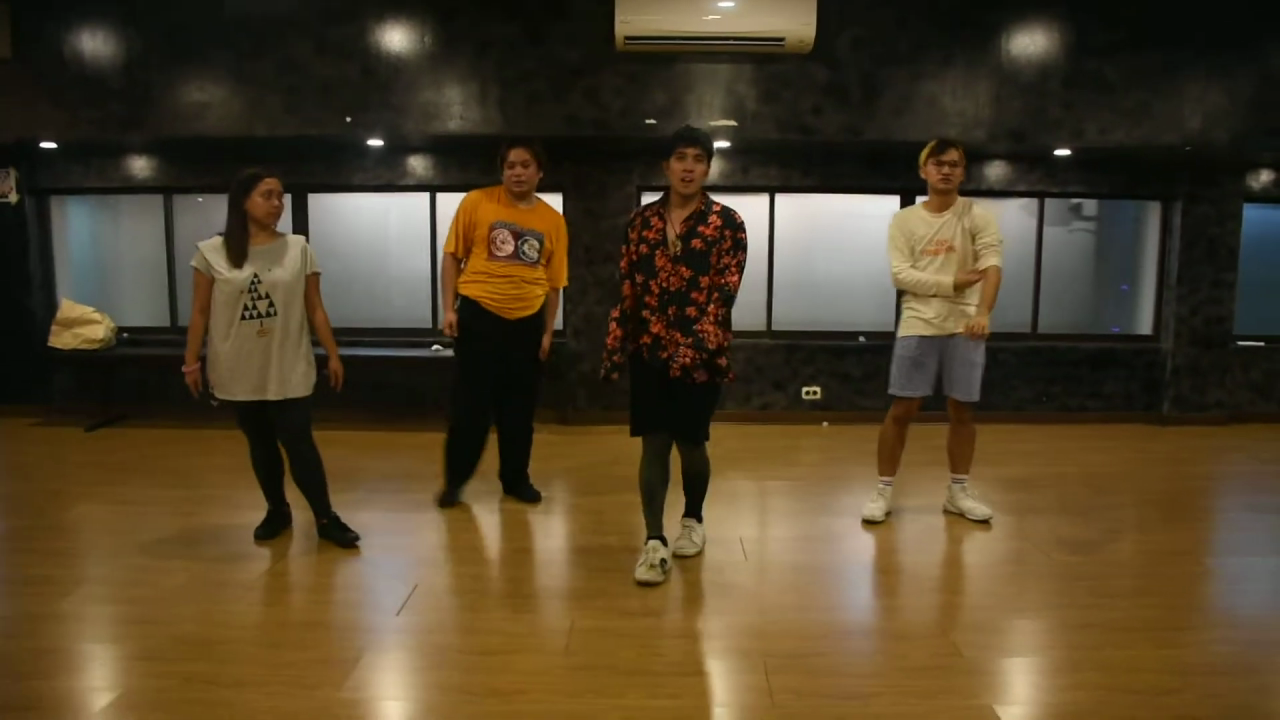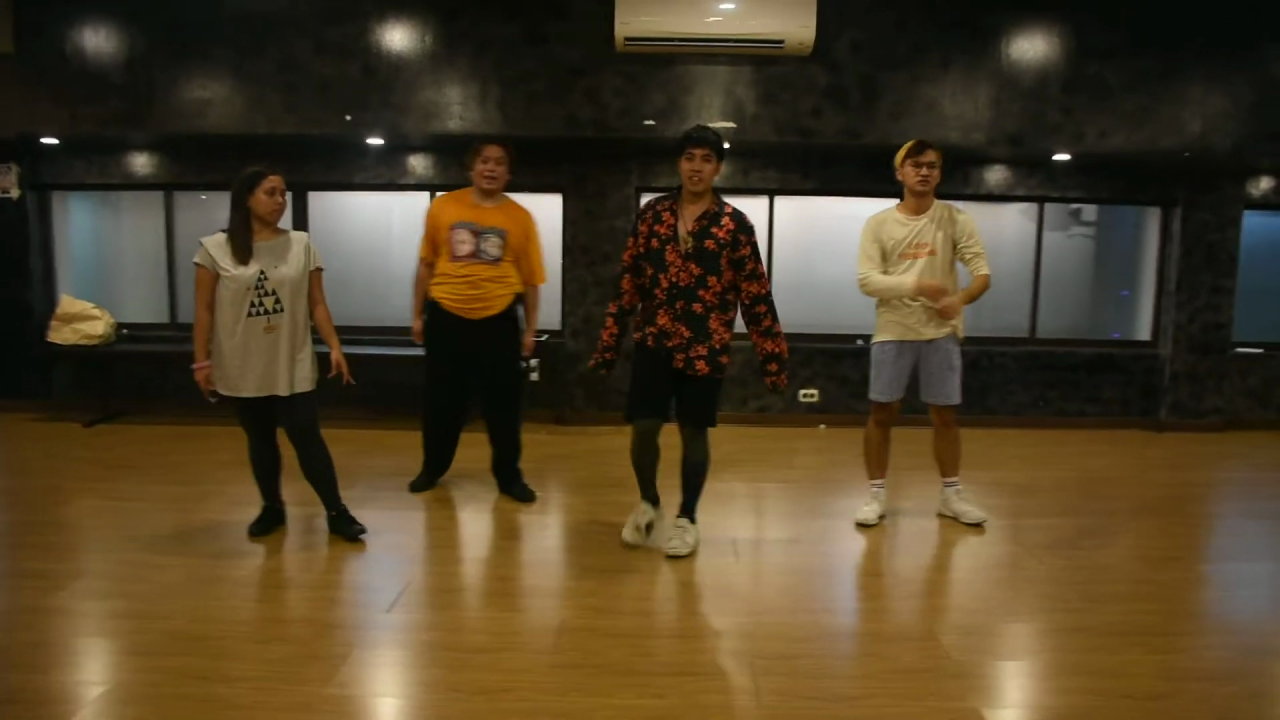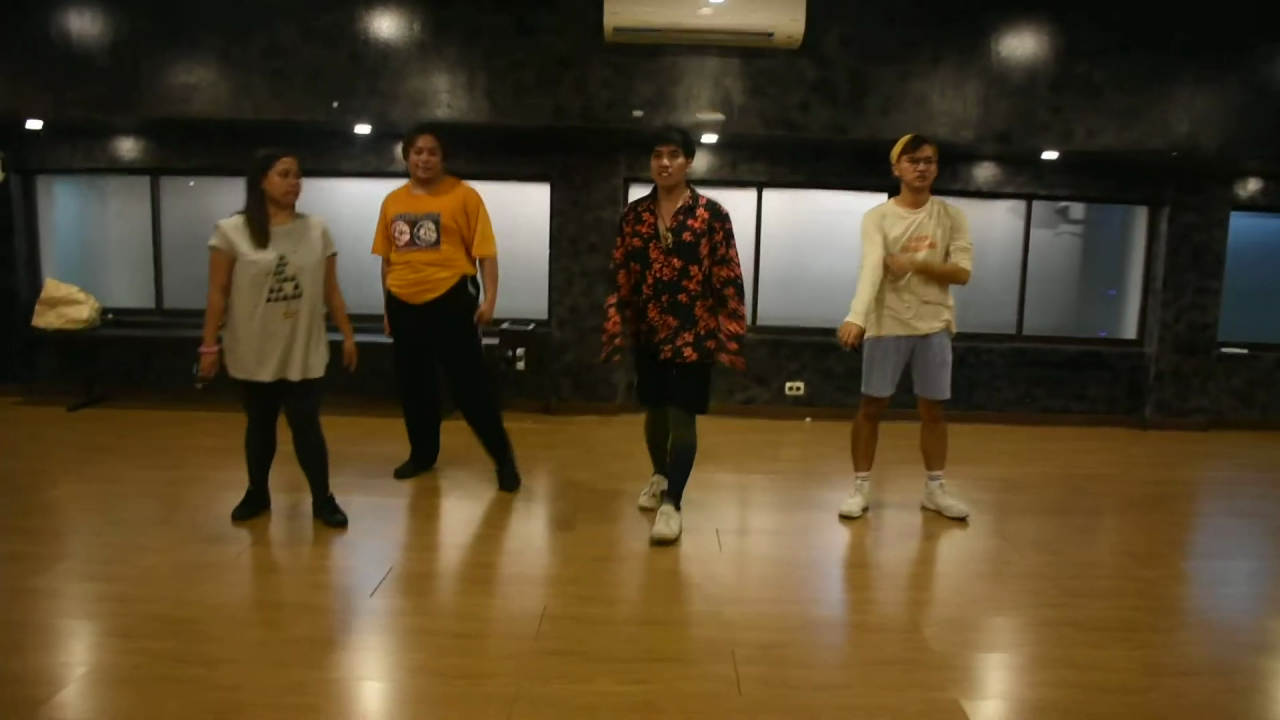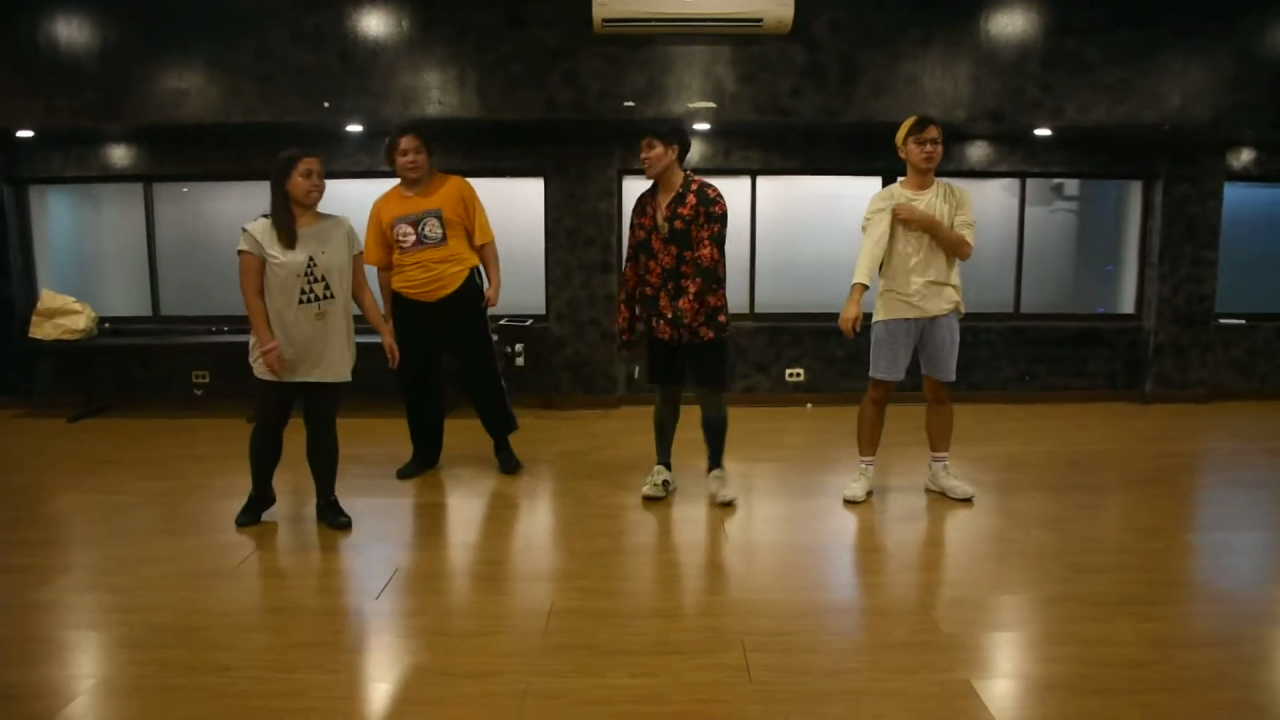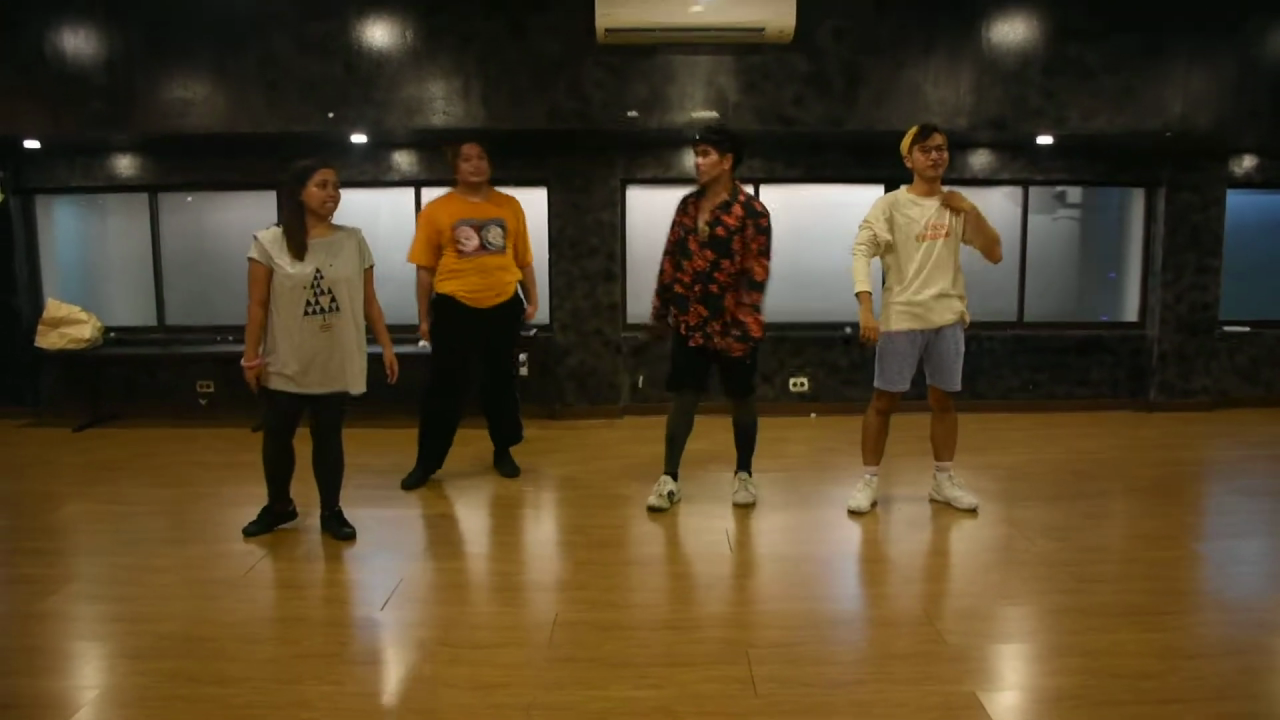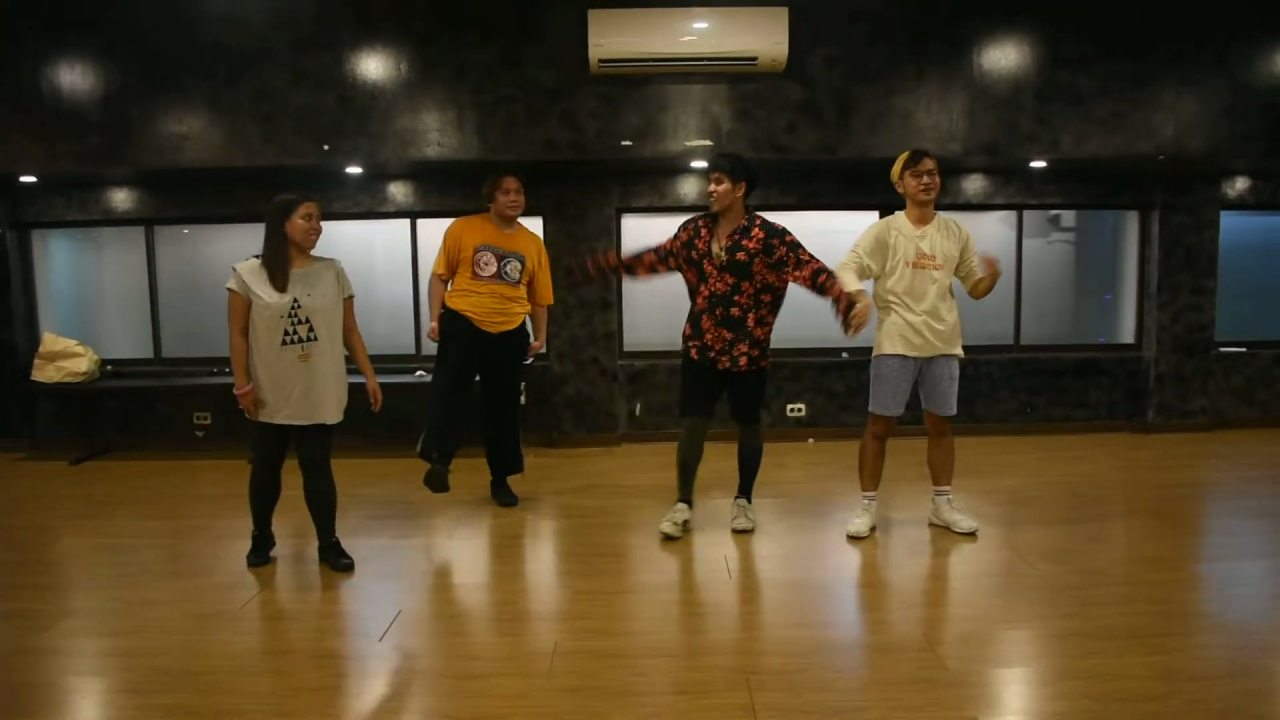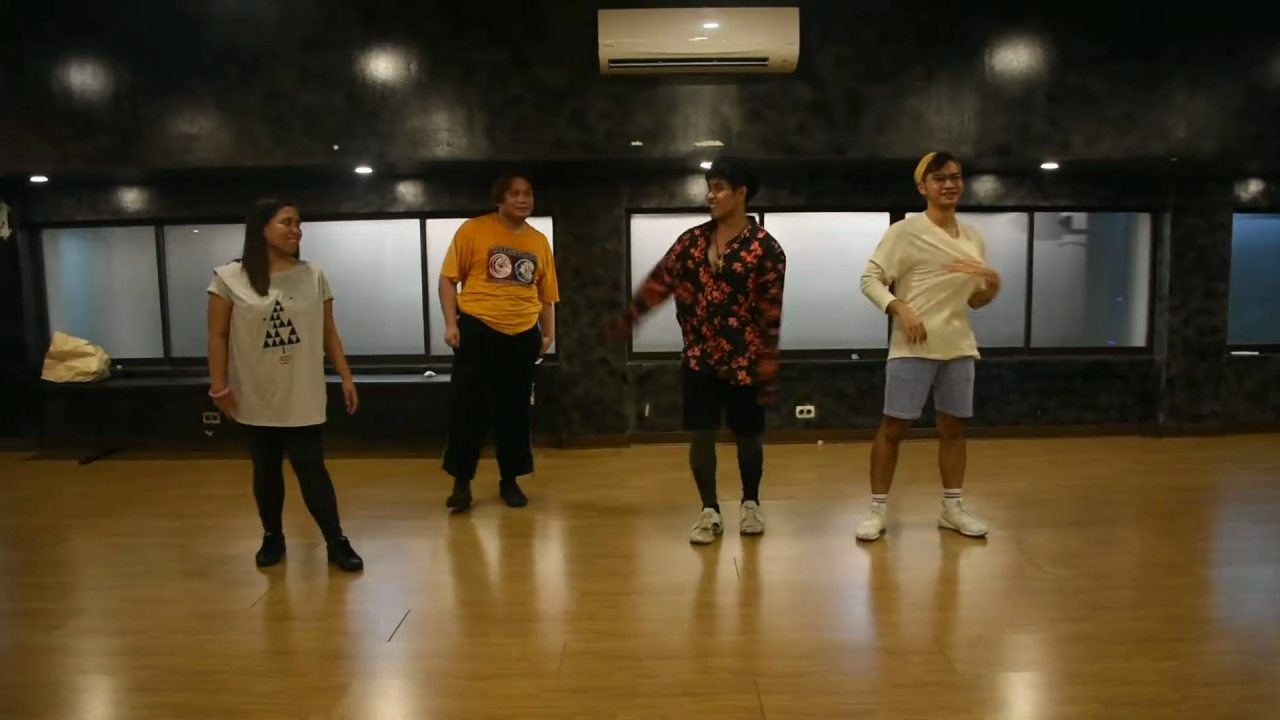
dt=0.4s
person 1, frame 1
left shoulder: (727, 223)
right shoulder: (642, 219)
left elbow: (725, 292)
right elbow: (628, 286)
left wrist: (700, 342)
right wrist: (616, 343)
left hip: (700, 355)
right hip: (648, 352)
left knee: (690, 443)
right knee: (654, 444)
left ankle: (693, 519)
right ankle: (654, 542)
person 1, frame 2
left shoulder: (735, 224)
right shoulder: (652, 213)
left elbow: (755, 294)
right elbow: (629, 279)
left wrist: (773, 355)
right wrist: (609, 338)
left hip: (704, 346)
right hip: (653, 341)
left knee: (694, 432)
right knee: (643, 428)
left ankle: (686, 519)
right ankle: (647, 504)
person 1, frame 3
left shoulder: (712, 214)
right shoulder: (635, 214)
left elbow: (729, 279)
right elbow: (621, 276)
left wrist: (732, 338)
right wrist: (615, 328)
left hip: (693, 333)
right hip: (647, 331)
left knee: (682, 416)
right knee: (654, 411)
left ankle: (671, 505)
right ankle: (659, 476)
person 1, frame 4
left shoulder: (706, 197)
right shoulder: (643, 204)
left elbow: (708, 264)
right elbow: (633, 264)
left wrist: (682, 314)
right wrist: (627, 318)
left hip: (703, 315)
right hip: (660, 315)
left knee: (709, 394)
right knee: (667, 392)
left ankle: (716, 471)
right ankle: (662, 469)
person 1, frame 5
left shoulder: (751, 210)
right shoulder: (688, 206)
left elbow: (756, 275)
right elbow: (671, 260)
left wrist: (747, 328)
right wrist: (662, 310)
left hip: (732, 325)
right hip: (689, 323)
left knee: (741, 401)
right knee: (683, 399)
left ankle: (743, 475)
right ankle: (668, 479)
person 1, frame 6
left shoulder: (767, 234)
right shoulder: (695, 229)
left elbow: (806, 268)
right elbow: (657, 259)
left wrist: (841, 296)
right wrist: (604, 265)
left hip: (747, 348)
right hip: (700, 346)
left knee: (748, 425)
right knee: (693, 424)
left ankle: (743, 501)
right ankle: (683, 504)
person 1, frame 7
left shoulder: (764, 247)
right shoulder: (693, 240)
left elbow: (771, 315)
right elbow: (661, 280)
left wrist: (768, 373)
right wrist: (630, 316)
left hip: (744, 360)
right hip: (699, 357)
left knee: (747, 436)
right knee: (701, 435)
left ankle: (750, 503)
right ankle: (710, 511)
person 2, frame 1
left shoulder: (978, 215)
right shoulder: (904, 220)
left elbow: (992, 268)
right elbow: (900, 276)
left wrist: (982, 313)
right wrist: (951, 282)
left hip: (964, 327)
right hip: (917, 326)
left knee: (962, 411)
right knee: (901, 410)
left ankle: (958, 492)
right ankle: (884, 491)
person 2, frame 2
left shoulder: (956, 220)
right shoulder: (878, 224)
left elbow: (982, 272)
right elbow: (867, 281)
left wrist: (960, 299)
right wrist: (915, 286)
left hip: (941, 331)
right hip: (892, 331)
left knee: (945, 415)
right knee: (881, 413)
left ankle: (951, 495)
right ankle: (876, 495)
person 2, frame 3
left shoulder: (951, 216)
right shoulder: (878, 217)
left elbow: (962, 272)
right elbow: (871, 267)
left wrist: (917, 265)
right wrist: (854, 317)
left hip: (934, 326)
right hip: (887, 325)
left knee: (933, 409)
right knee: (871, 407)
left ankle: (935, 489)
right ankle: (861, 487)
person 2, frame 4
left shoulder: (956, 197)
right shoulder: (885, 199)
left elbow: (964, 249)
right elbow: (872, 248)
left wrist: (926, 222)
right wrist: (854, 298)
left hip: (942, 307)
right hip: (895, 308)
left knee: (939, 391)
right knee: (879, 390)
left ankle: (939, 470)
right ankle: (865, 471)
person 2, frame 5
left shoulder: (959, 208)
right shoulder: (890, 204)
left elbow: (995, 255)
right elbow: (861, 252)
left wrist: (971, 211)
right wrist: (865, 307)
left hip: (948, 318)
right hip: (901, 318)
left knee: (943, 400)
right knee: (883, 400)
left ankle: (944, 480)
right ankle: (869, 481)
person 2, frame 6
left shoulder: (956, 233)
right shoulder: (885, 230)
left elbow: (975, 288)
right elbow: (848, 268)
left wrist: (993, 275)
right wrist: (860, 297)
left hip: (942, 345)
right hip: (894, 344)
left knee: (940, 424)
right knee: (879, 425)
left ankle: (942, 504)
right ankle: (868, 506)
person 2, frame 7
left shoulder: (973, 238)
right shoulder: (904, 232)
left elbow: (975, 300)
right elbow: (871, 279)
left wrist: (990, 289)
right wrist: (901, 311)
left hip: (959, 347)
right hip: (912, 348)
left knee: (952, 426)
right knee: (893, 427)
left ankle: (952, 506)
right ankle: (878, 509)
person 3, frame 1
left shoulder: (298, 249)
right shoulder: (212, 252)
left elbow: (315, 308)
right elbow: (201, 313)
left wrist: (333, 355)
right wrist: (191, 362)
left hip: (289, 369)
right hip: (239, 372)
left knee: (299, 443)
right knee: (260, 444)
left ankle: (326, 518)
right ankle: (278, 511)
person 3, frame 2
left shoulder: (301, 244)
right shoulder: (215, 248)
left elbow: (316, 303)
right elbow: (204, 309)
left wrist: (335, 348)
right wrist: (201, 360)
left hip: (293, 365)
right hip: (242, 369)
left knee: (307, 437)
right knee: (259, 439)
left ankle: (336, 512)
right ankle: (272, 508)
person 3, frame 3
left shoulder: (316, 230)
right shoulder: (232, 231)
left elbow: (330, 290)
right elbow: (218, 292)
left wrist: (347, 335)
right wrist: (209, 345)
left hip: (304, 351)
right hip: (255, 351)
left knee: (306, 424)
right knee: (259, 423)
left ankle: (322, 498)
right ankle: (257, 493)
person 3, frame 4
left shoulder: (342, 229)
right shoulder: (258, 234)
left elbow: (360, 288)
right elbow: (252, 294)
left wrist: (384, 332)
right wrist: (267, 344)
left hip: (329, 352)
right hip: (282, 354)
left knee: (323, 426)
right knee: (268, 426)
left ankle: (327, 501)
right ankle: (260, 494)
person 3, frame 5
left shoulder: (353, 240)
right shoulder: (269, 242)
left elbow: (368, 301)
right elbow: (257, 305)
left wrist: (387, 346)
right wrist: (251, 356)
left hip: (337, 363)
right hip: (285, 364)
left knee: (328, 437)
right knee: (276, 436)
left ankle: (331, 512)
right ankle: (279, 505)
person 3, frame 6
left shoulder: (333, 272)
right shoulder: (248, 274)
left elbow: (349, 331)
right elbow: (238, 334)
left wrist: (369, 375)
right wrist: (243, 385)
left hip: (319, 393)
right hip: (270, 395)
left knee: (317, 467)
right knee: (266, 467)
left ankle: (328, 542)
right ankle: (261, 535)
person 3, frame 7
left shoulder: (314, 276)
right shoulder: (229, 278)
left elbow: (329, 333)
right elbow: (218, 336)
left wrist: (346, 378)
right wrist: (219, 386)
left hip: (303, 395)
right hip: (255, 396)
left knee: (310, 466)
right knee: (265, 467)
left ankle: (336, 541)
right ankle: (272, 537)
person 4, frame 1
left shoulder: (554, 221)
right shoulder: (476, 203)
left elbow: (553, 282)
right elbow: (452, 256)
left wrist: (547, 331)
right wrist: (449, 307)
left hip: (527, 322)
right hip: (478, 315)
left knee: (519, 405)
right knee: (471, 401)
left ankle: (515, 478)
right ankle: (454, 478)
person 4, frame 2
left shoulder: (520, 217)
right shoulder: (443, 206)
left elbow: (530, 278)
right elbow: (426, 264)
left wrist: (529, 328)
right wrist: (418, 314)
left hip: (498, 320)
right hip: (446, 316)
left knee: (503, 402)
right knee: (442, 400)
left ankle: (509, 475)
right ankle: (433, 468)
person 4, frame 3
left shoulder: (464, 196)
right shoulder: (392, 201)
left elbow: (485, 252)
right elbow: (388, 259)
left wrist: (489, 297)
right wrist: (388, 307)
left hip: (452, 300)
right hip: (404, 306)
left knee: (470, 381)
right knee: (414, 385)
left ankle: (503, 456)
right ankle: (422, 454)
person 4, frame 4
left shoulder: (458, 188)
right shoulder: (383, 207)
left elbow: (484, 239)
right elbow: (384, 266)
left wrist: (494, 282)
right wrist: (390, 314)
left hip: (461, 296)
right hip: (411, 305)
left knee: (481, 372)
right knee: (418, 383)
left ankle: (502, 442)
right ankle: (424, 453)
person 4, frame 5
left shoulder: (509, 206)
right shoulder: (436, 210)
left elbow: (523, 259)
right elbow: (425, 268)
left wrist: (532, 299)
right wrist: (425, 317)
left hip: (503, 308)
right hip: (454, 309)
left knee: (501, 383)
right knee: (444, 387)
left ankle: (503, 451)
right ankle: (427, 462)
person 4, frame 6
left shoulder: (533, 243)
right shoulder: (463, 229)
left elbow: (539, 297)
right elbow: (440, 276)
left wrist: (540, 336)
right wrist: (434, 317)
left hip: (509, 335)
right hip: (462, 325)
left knee: (503, 408)
right knee: (448, 393)
left ankle: (501, 480)
right ankle: (438, 461)
person 4, frame 7
left shoulder: (540, 242)
right shoulder: (472, 230)
left elbow: (545, 295)
right elbow: (448, 278)
left wrist: (548, 333)
right wrist: (451, 323)
left hip: (522, 335)
right hip: (477, 329)
left knee: (515, 409)
right knee: (467, 405)
left ankle: (510, 480)
right ankle: (462, 480)
